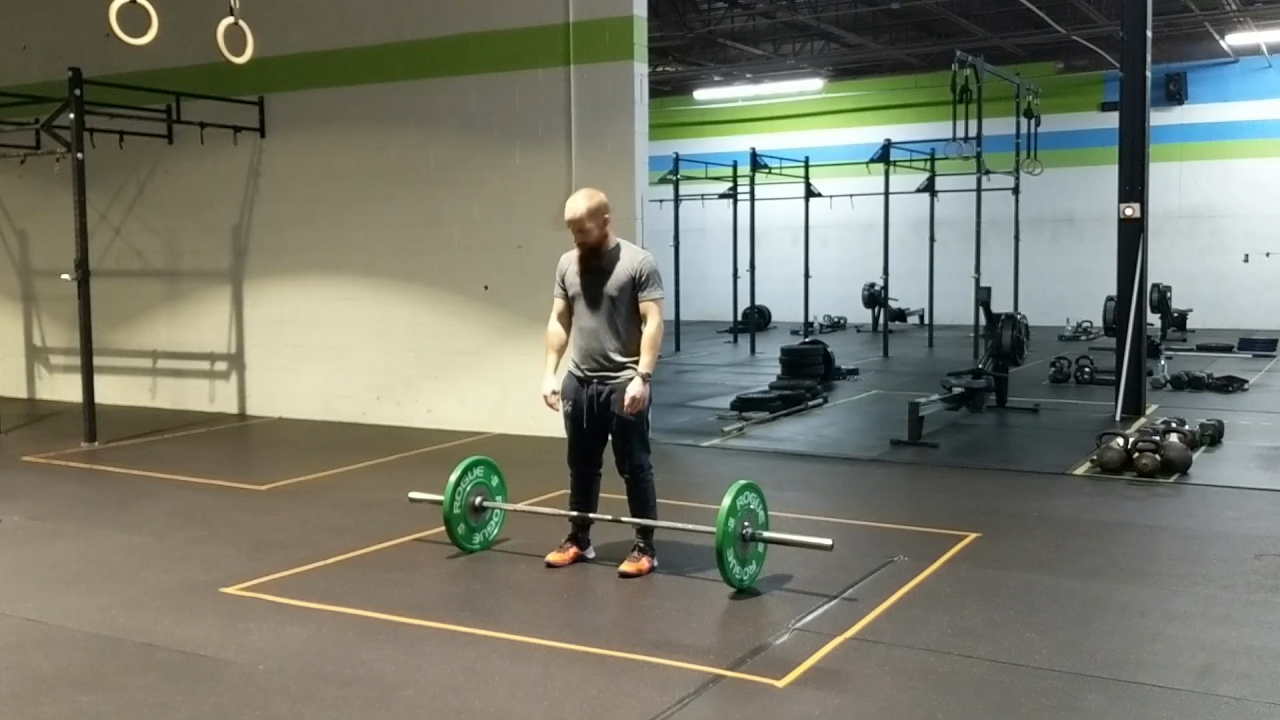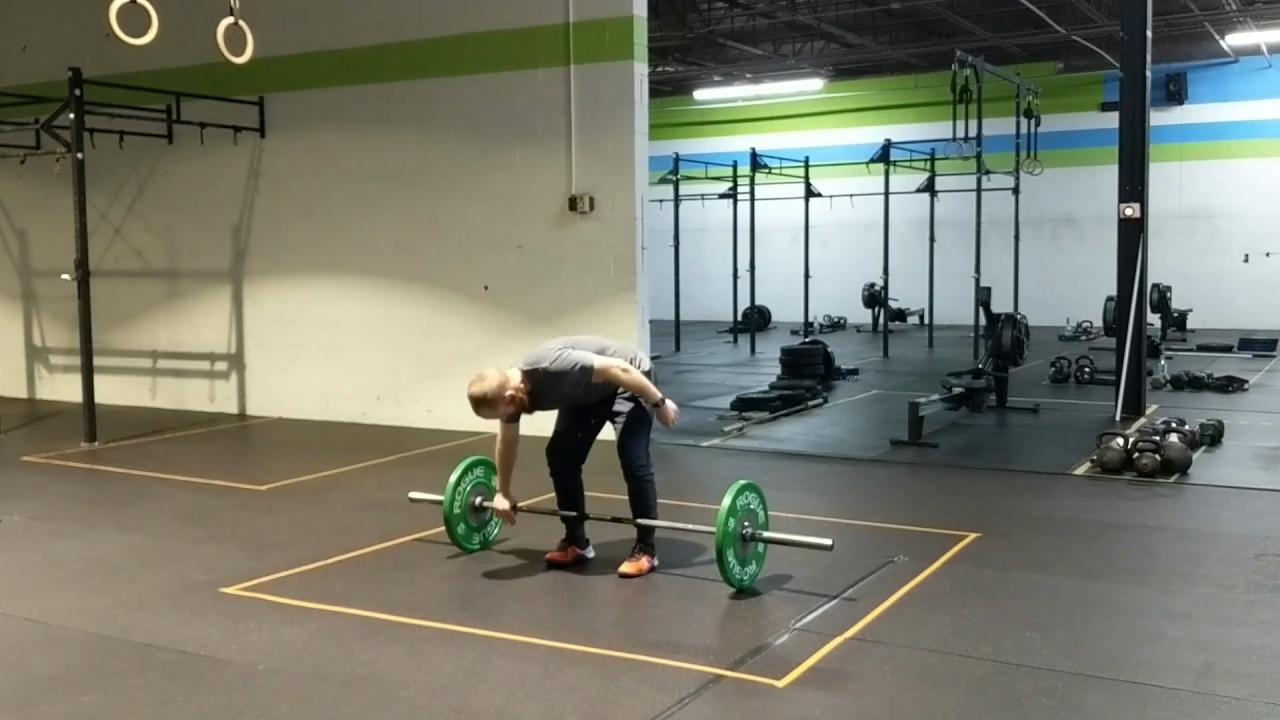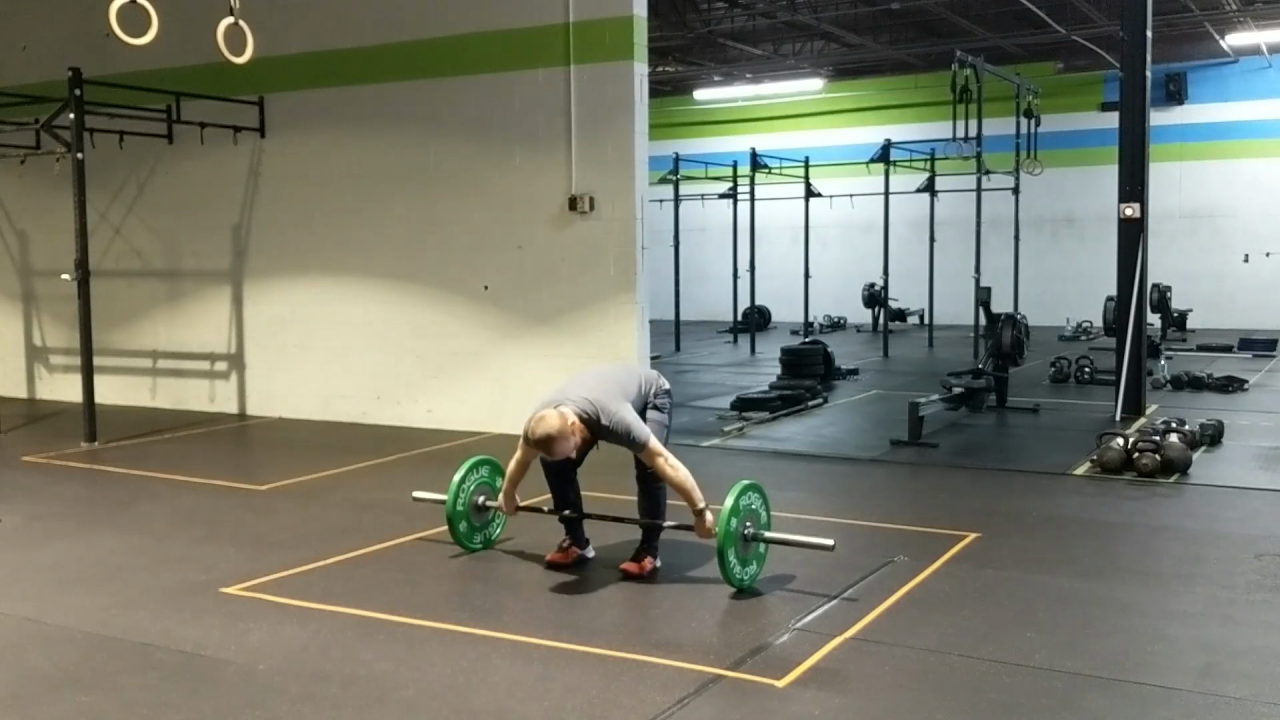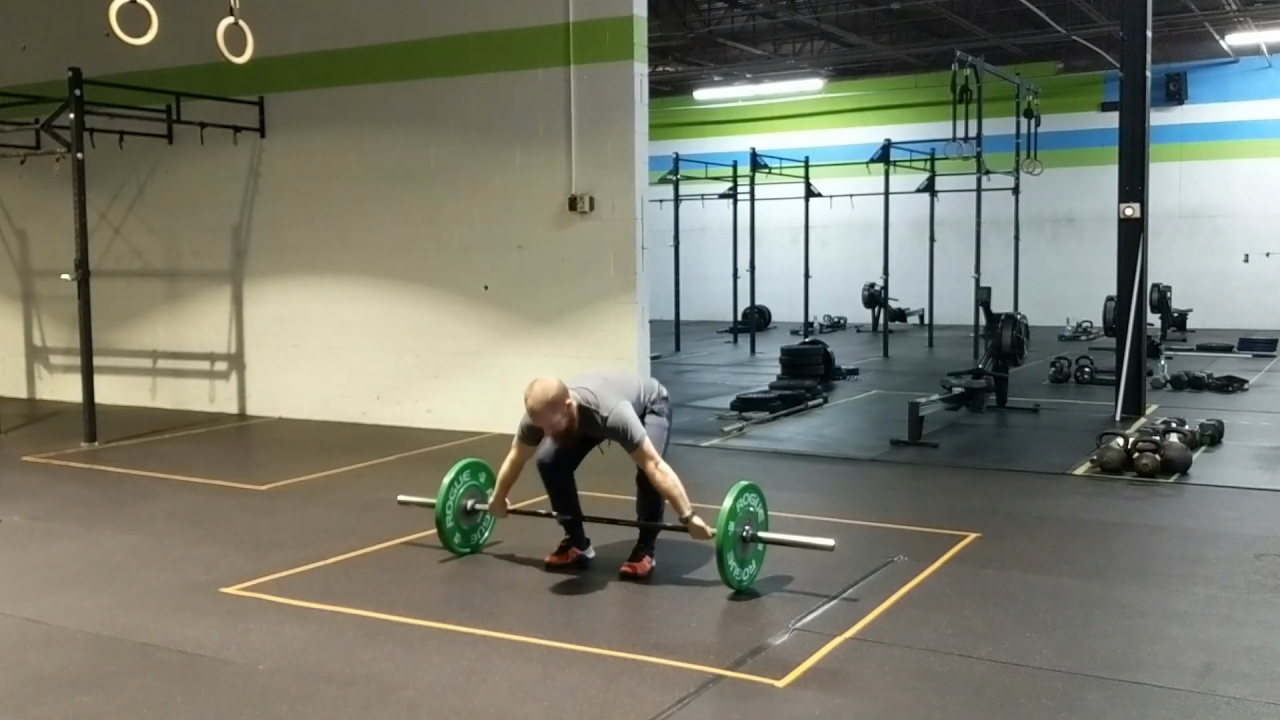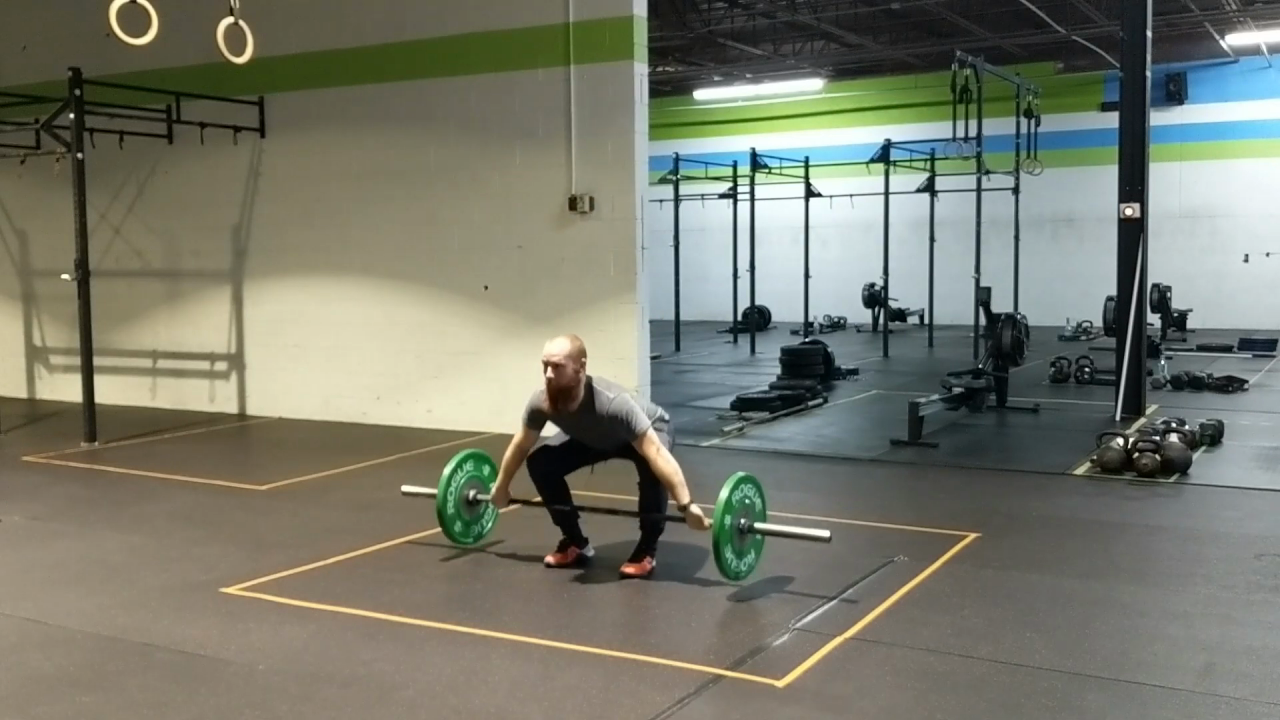
dt=1s
person 1, frame 1
left shoulder: (637, 262)
right shoulder: (567, 264)
left elbow: (653, 322)
right elbow: (559, 321)
left wrist: (642, 377)
right wrist: (550, 373)
left hip: (623, 384)
right hip: (579, 382)
left knee: (633, 467)
right knee: (581, 466)
left ankle: (645, 548)
right ankle: (579, 540)
person 1, frame 2
left shoulder: (553, 366)
right shoulder: (512, 390)
left elbow: (618, 369)
right elbow: (507, 441)
left wrist: (659, 404)
right wrist: (503, 492)
left hip: (627, 384)
right hip: (586, 394)
left knee: (634, 461)
right knee: (559, 456)
left ankle: (645, 549)
right ankle: (576, 542)
person 1, frame 3
left shoulder: (613, 417)
right shoulder: (544, 421)
left elbow: (665, 463)
right elbow: (522, 459)
left wrist: (701, 511)
right wrist: (507, 495)
left hip: (651, 393)
right hip: (602, 392)
left knee: (649, 467)
right knee: (552, 462)
left ankle: (649, 551)
right ankle: (576, 542)
person 1, frame 4
left shoulder: (612, 412)
right shoulder: (538, 414)
left elbow: (655, 467)
right elbow: (515, 459)
left wrist: (689, 517)
right wrist: (498, 498)
left hip: (648, 404)
left knee: (648, 469)
right knee: (549, 462)
left ankle: (645, 550)
right ankle: (576, 543)
person 1, frame 5
left shoulder: (613, 404)
right shoulder: (540, 402)
left elbow: (657, 454)
right elbow: (519, 446)
left wrist: (687, 505)
right wrist: (501, 487)
left hip: (649, 429)
left knee: (652, 471)
right knee: (540, 463)
left ankle: (646, 551)
right ankle: (575, 543)
